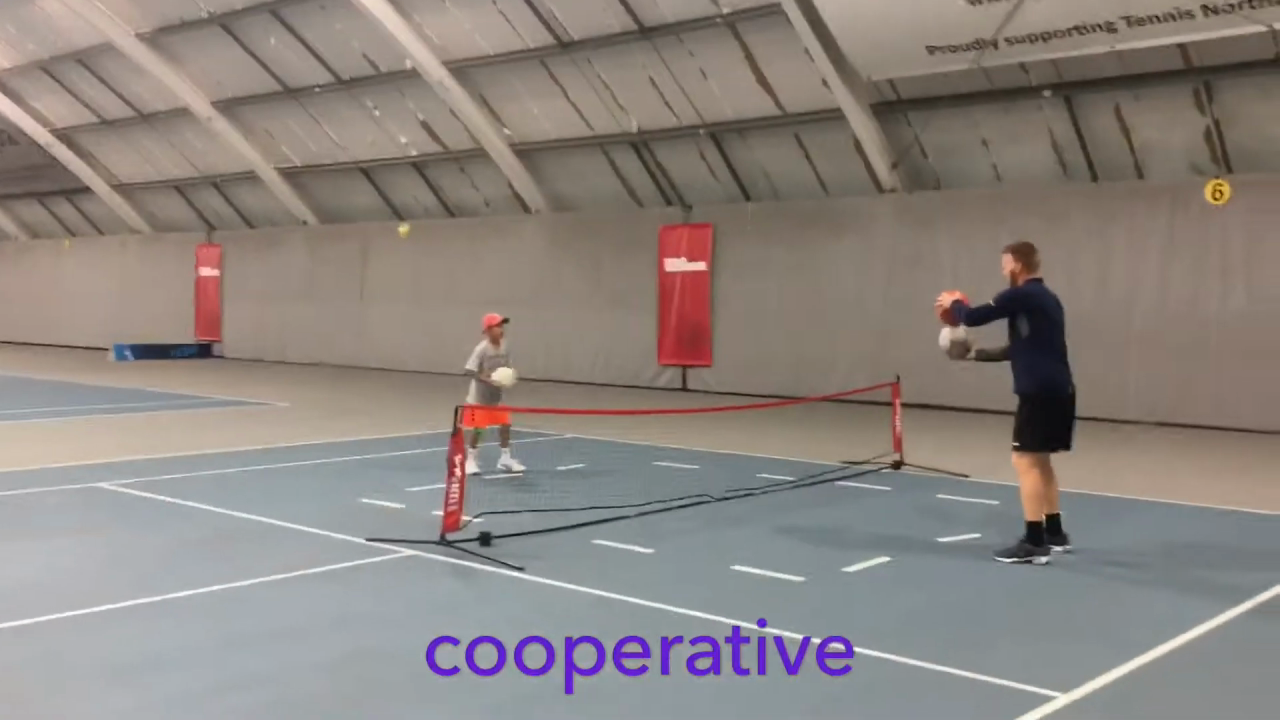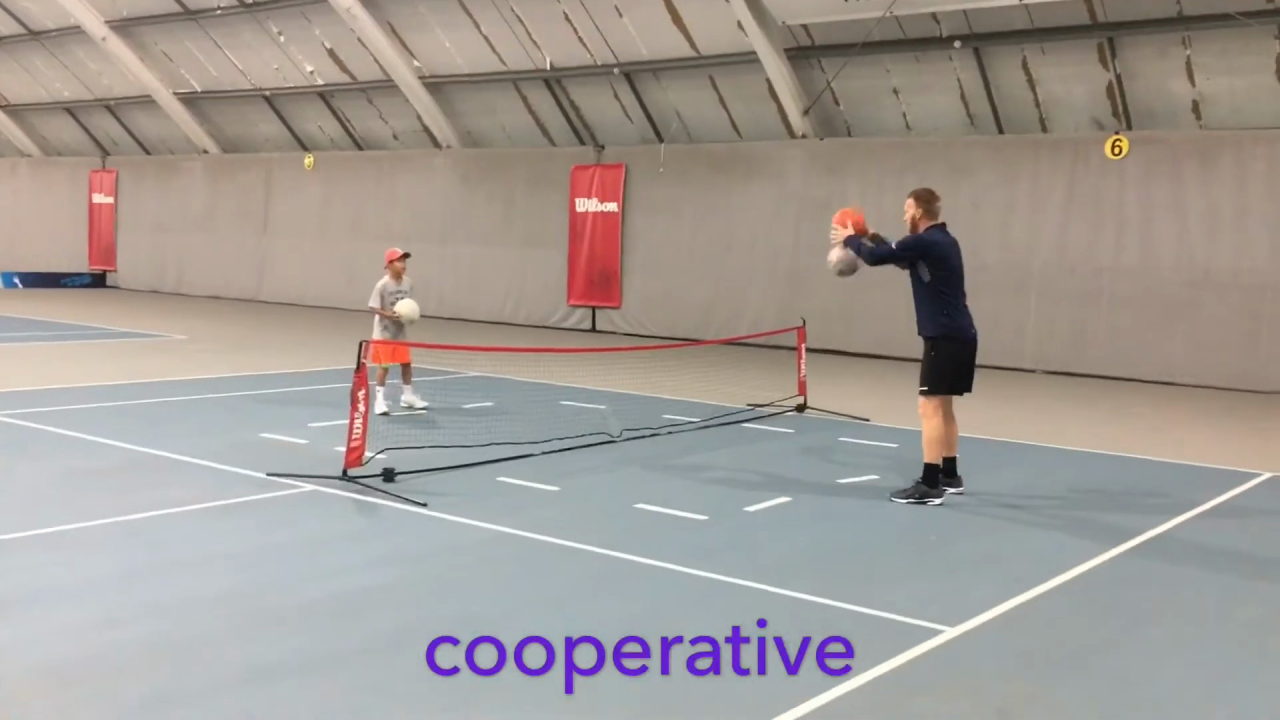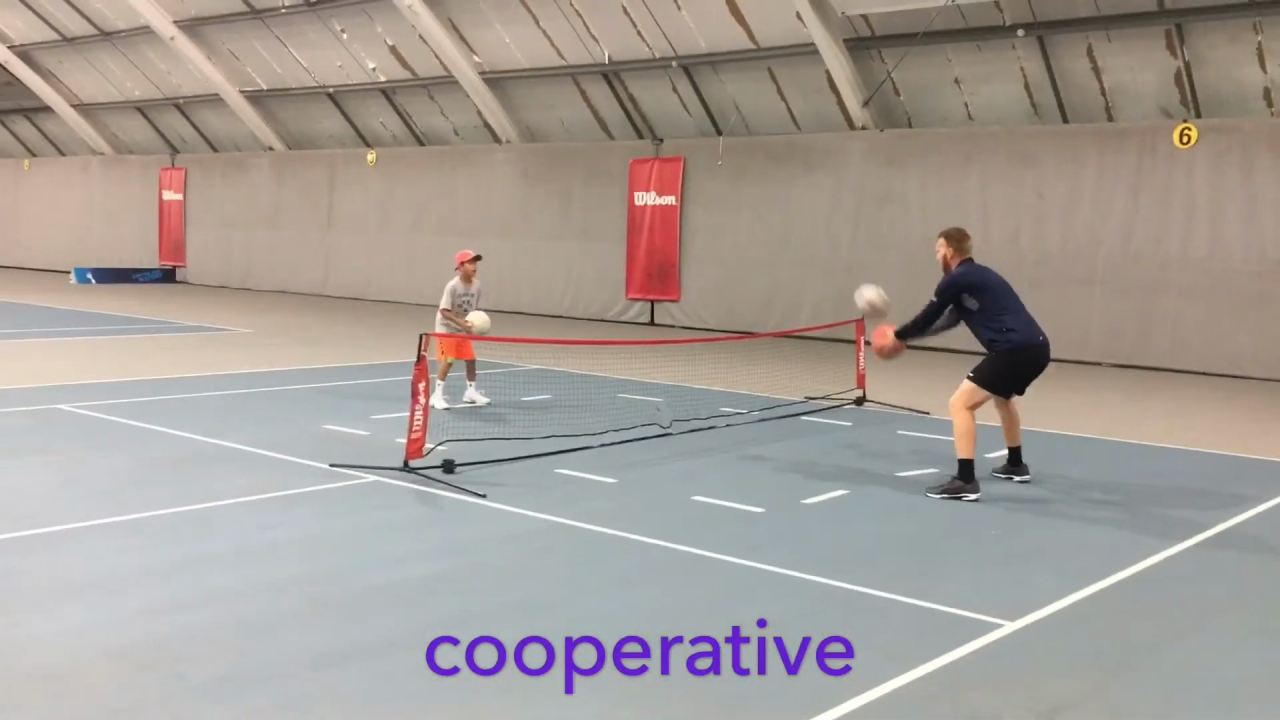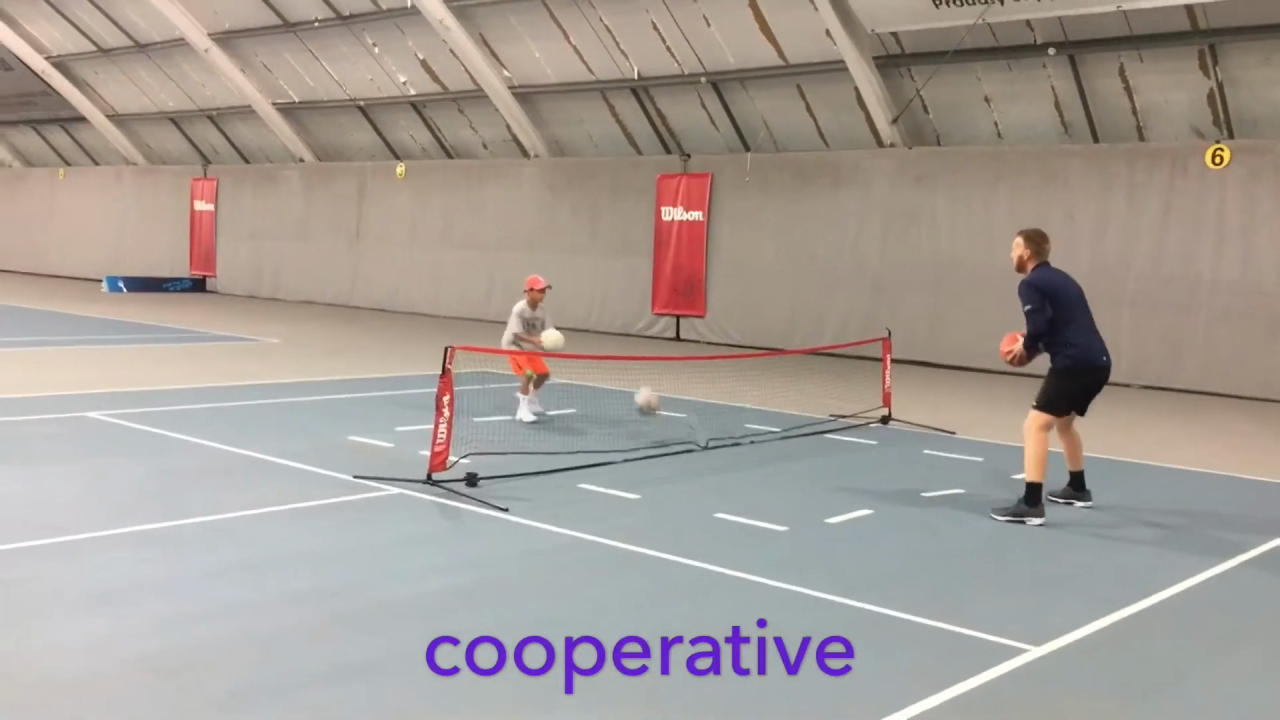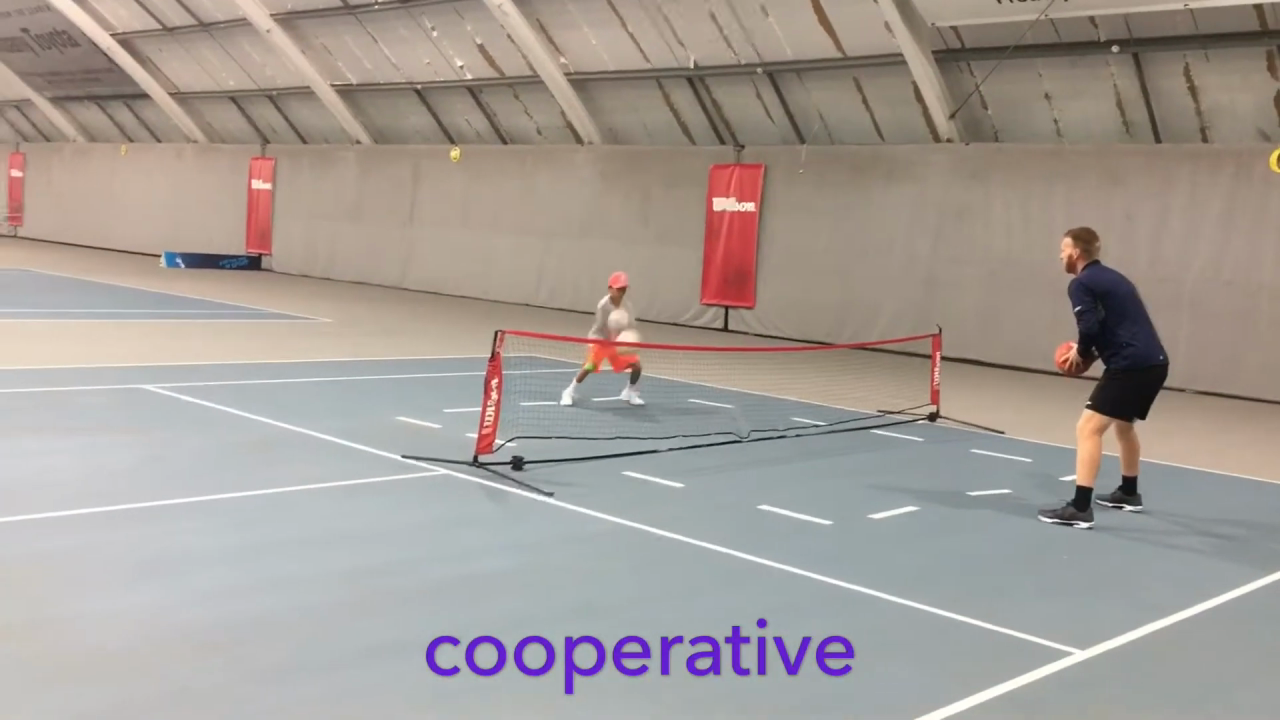
dt=1s
person 1, frame 1
left shoulder: (1021, 296)
right shoulder: (1045, 298)
left elbow: (974, 317)
left wrist: (953, 304)
right wrist: (976, 355)
left hip: (1040, 392)
right hip: (1057, 390)
left knee: (1025, 462)
right knee: (1040, 462)
left ankle: (1034, 543)
right ankle: (1054, 532)
person 1, frame 2
left shoulder: (923, 242)
right shoulder: (943, 241)
left elbow: (875, 257)
right elbow: (895, 256)
left wrist: (848, 240)
right wrist: (870, 238)
left hip: (944, 336)
right hip: (960, 334)
left knee: (930, 407)
right knee: (942, 406)
left ankle: (930, 484)
right ankle: (949, 475)
person 1, frame 3
left shoulder: (956, 280)
right shoulder: (979, 275)
left elbow: (929, 316)
right elbow: (949, 319)
left wrist: (900, 336)
right wrist: (913, 335)
left hip: (1014, 350)
right hip: (1036, 348)
left knee: (961, 403)
right knee: (1001, 396)
left ankle: (965, 480)
right ankle: (1016, 464)
person 1, frame 4
left shoulder: (1031, 284)
right shoulder: (1061, 279)
left elbow: (1038, 328)
left wrist: (1025, 348)
right wrist: (1036, 347)
left hip: (1074, 365)
right hip: (1097, 362)
left knee: (1035, 426)
right knee: (1063, 420)
left ankle: (1031, 504)
right ankle: (1077, 488)
person 1, frame 5
left shoulder: (1081, 283)
right shoulder: (1112, 277)
left elbow: (1090, 328)
left wrist: (1080, 353)
right wrist: (1093, 353)
left hip: (1131, 366)
right hip: (1154, 362)
left knee: (1088, 428)
right knee: (1123, 424)
left ankle: (1080, 508)
right ankle: (1129, 493)
